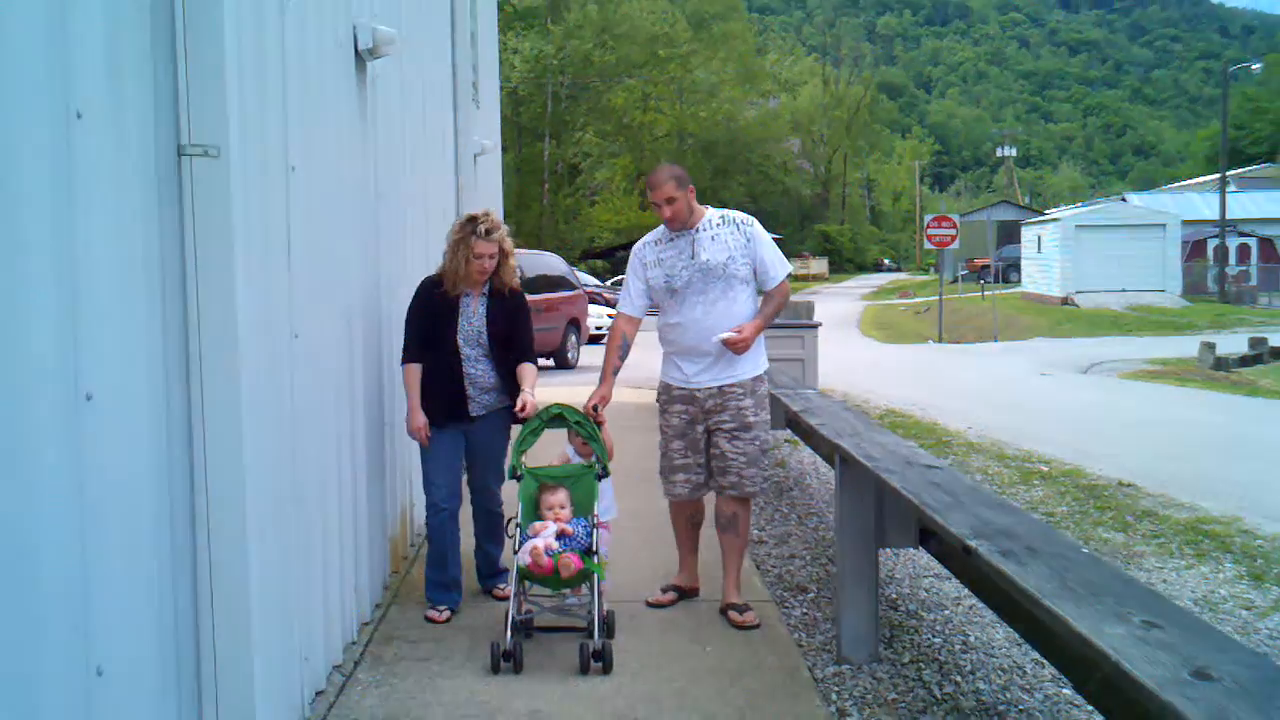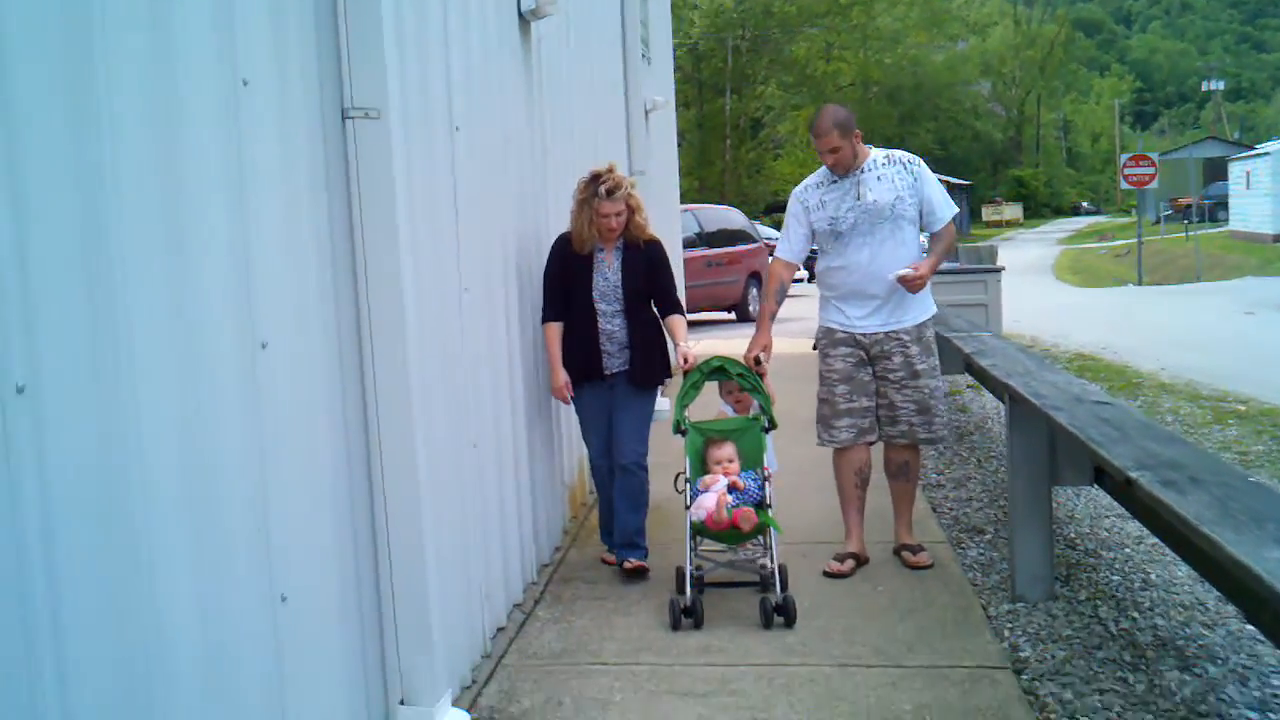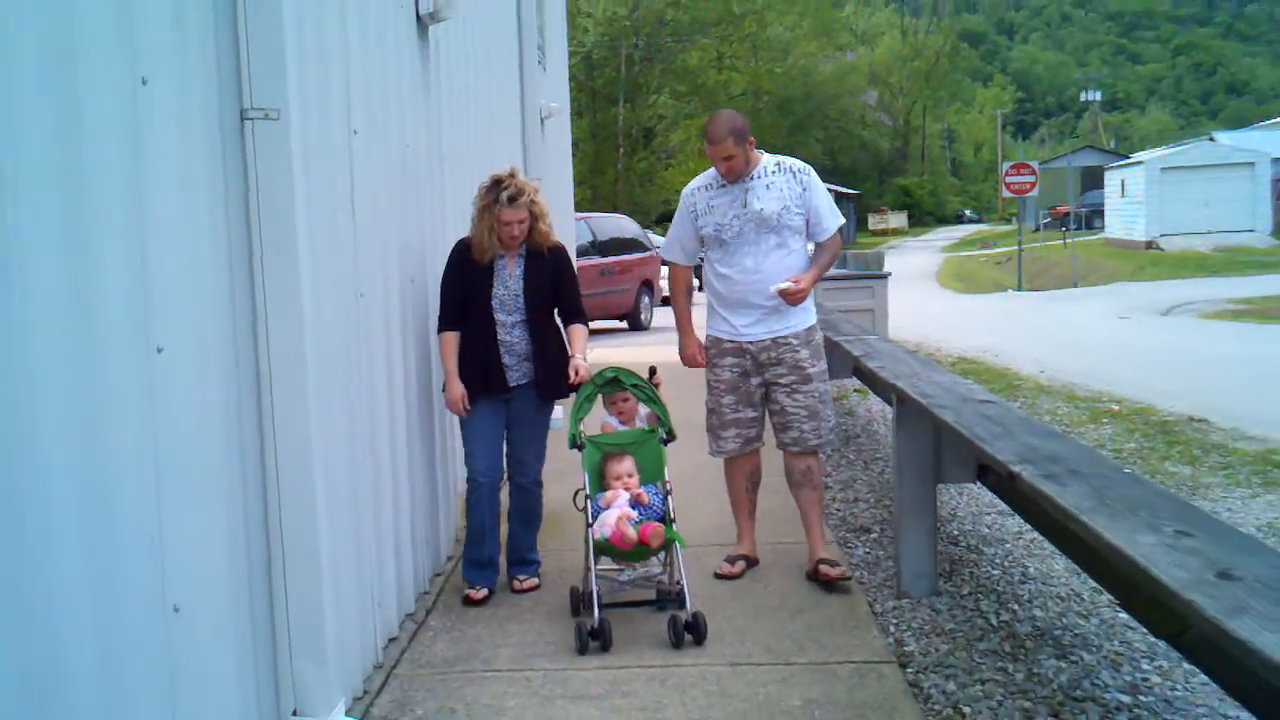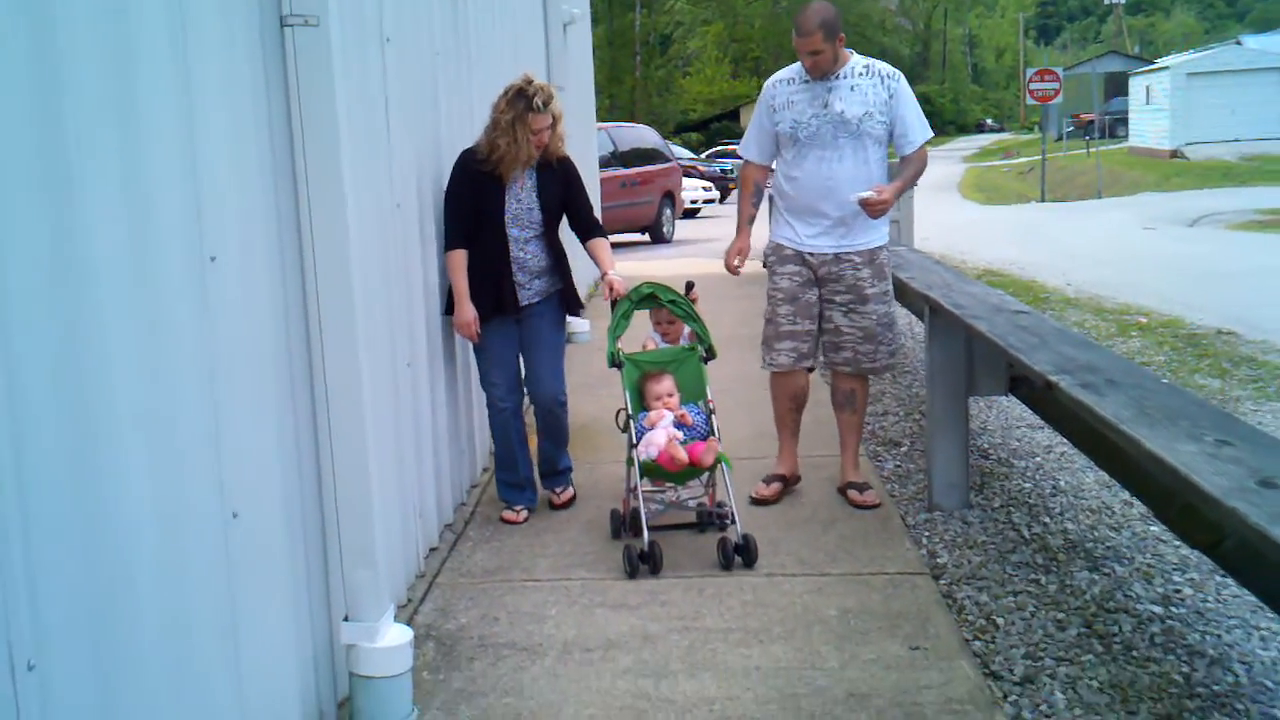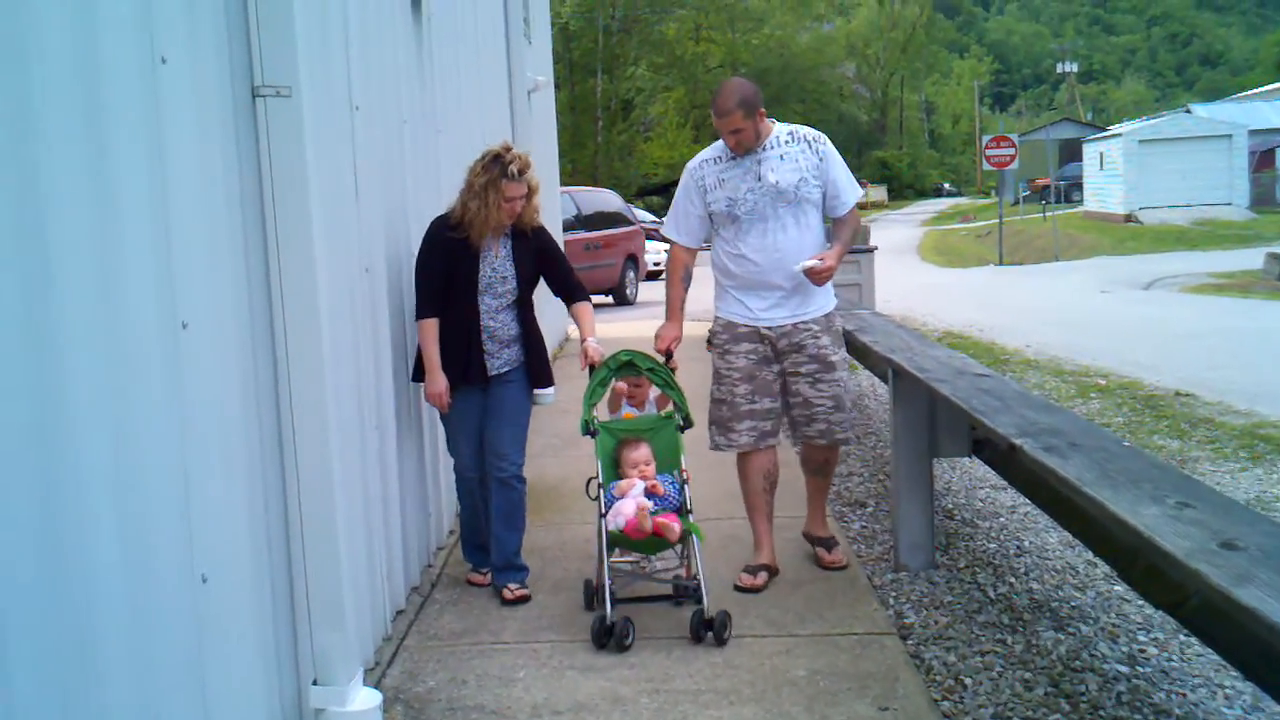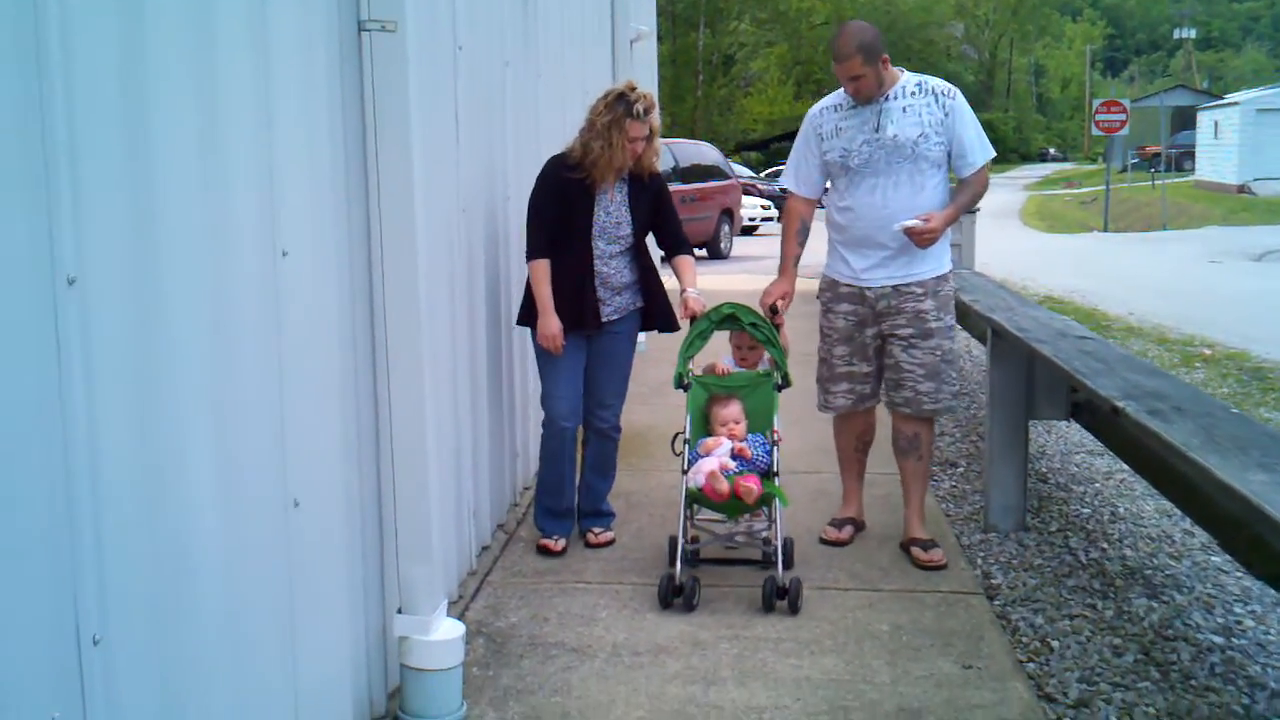
dt=0.7s
person 1, frame 1
left shoulder: (742, 227)
right shoulder: (645, 251)
left elbow: (779, 288)
right elbow: (626, 319)
left wrist: (755, 326)
right wrist: (606, 383)
left hip: (739, 382)
right hip: (679, 385)
left knee: (735, 488)
right knee: (681, 487)
left ankle: (732, 592)
right ankle: (686, 575)
person 1, frame 2
left shoulder: (907, 168)
right shoulder: (807, 194)
left elbow: (945, 228)
right elbow: (784, 263)
left wrist: (929, 265)
right wrist: (763, 329)
left hip: (906, 327)
right hip: (841, 332)
left knee: (904, 435)
right knee: (848, 436)
left ankle: (904, 534)
right ankle: (853, 542)
person 1, frame 3
left shoulder: (797, 176)
right shoulder: (695, 194)
left elbow: (830, 239)
right elbow: (680, 267)
left wrist: (810, 277)
right wrist: (685, 332)
left hip: (793, 333)
right hip: (728, 339)
left knee: (803, 442)
right knee: (738, 444)
left ankle: (818, 552)
right ankle: (746, 544)
person 1, frame 4
left shoulder: (886, 81)
right shoulder: (778, 88)
left elbow: (917, 153)
right elbow: (756, 166)
left wrist: (894, 188)
right wrist: (742, 232)
left hip: (861, 249)
right hip: (792, 248)
left knee: (851, 363)
right knee: (785, 359)
left ankle: (850, 470)
right ankle: (786, 463)
person 1, frame 5
left shoulder: (812, 147)
right shoulder: (702, 170)
left elbow: (848, 214)
right elbow: (684, 248)
left wrist: (834, 253)
right wrist: (674, 320)
left hip: (812, 317)
right hip: (741, 324)
left knee: (824, 430)
right knee: (753, 437)
left ankle: (817, 523)
right ankle: (764, 551)
person 1, frame 6
left shoulder: (942, 100)
right shoulder: (823, 116)
left elbow: (976, 176)
right elbow: (802, 200)
left wrist: (946, 217)
right wrist: (786, 275)
left hip: (920, 282)
right hip: (846, 283)
left knee: (917, 403)
right knee: (850, 400)
left ankle: (915, 525)
right ankle: (851, 506)
person 2, frame 1
left shoulder: (510, 297)
right shoulder: (433, 291)
left elbow: (524, 353)
right elbow: (413, 353)
left wrist: (526, 389)
right wrist: (415, 408)
left hip: (491, 412)
right hip: (442, 413)
left knee: (488, 497)
right knee: (441, 502)
left ankle: (493, 574)
right ankle: (442, 594)
person 2, frame 2
left shoulder: (648, 249)
right shoulder: (567, 249)
left elbow: (668, 304)
right elbow: (554, 312)
left wrist: (681, 343)
right wrist: (557, 368)
left hip: (637, 369)
right hip: (587, 371)
left knee: (630, 458)
right knee: (601, 459)
left ankle: (632, 548)
right ankle: (613, 539)
person 2, frame 3
left shoulder: (551, 254)
right shoulder: (466, 255)
left elbow: (573, 313)
right elbow: (450, 320)
left wrist: (577, 354)
right wrist: (453, 378)
left hip: (533, 381)
right hip: (481, 382)
left knee: (527, 475)
right knee: (483, 475)
left ankle: (524, 564)
right ankle: (480, 574)
person 2, frame 4
left shoulder: (558, 167)
right shoulder: (473, 167)
left elbow: (587, 225)
right elbow: (456, 238)
left wrist: (609, 271)
right wrist: (463, 301)
left hip: (544, 297)
right hip: (491, 301)
left knee: (549, 394)
right knee: (502, 400)
left ankle: (558, 475)
right ankle: (516, 493)
person 2, frame 5
left shoulder: (532, 236)
right shoulder: (445, 234)
left elbow: (571, 289)
right elbow: (427, 307)
left wrist: (588, 337)
right wrist: (433, 370)
left hip: (512, 368)
right hip: (458, 369)
left knee: (506, 468)
right knee: (468, 468)
left ankle: (509, 571)
right ankle: (479, 557)
person 2, frame 6
left shoulder: (648, 183)
right shoulder: (561, 174)
left elbow: (675, 242)
right elbow: (538, 248)
left wrist: (689, 289)
right wrist: (546, 312)
left hip: (620, 316)
right hip: (564, 315)
left knee: (604, 420)
right knee: (562, 418)
left ankle: (595, 514)
right ankle: (553, 521)
